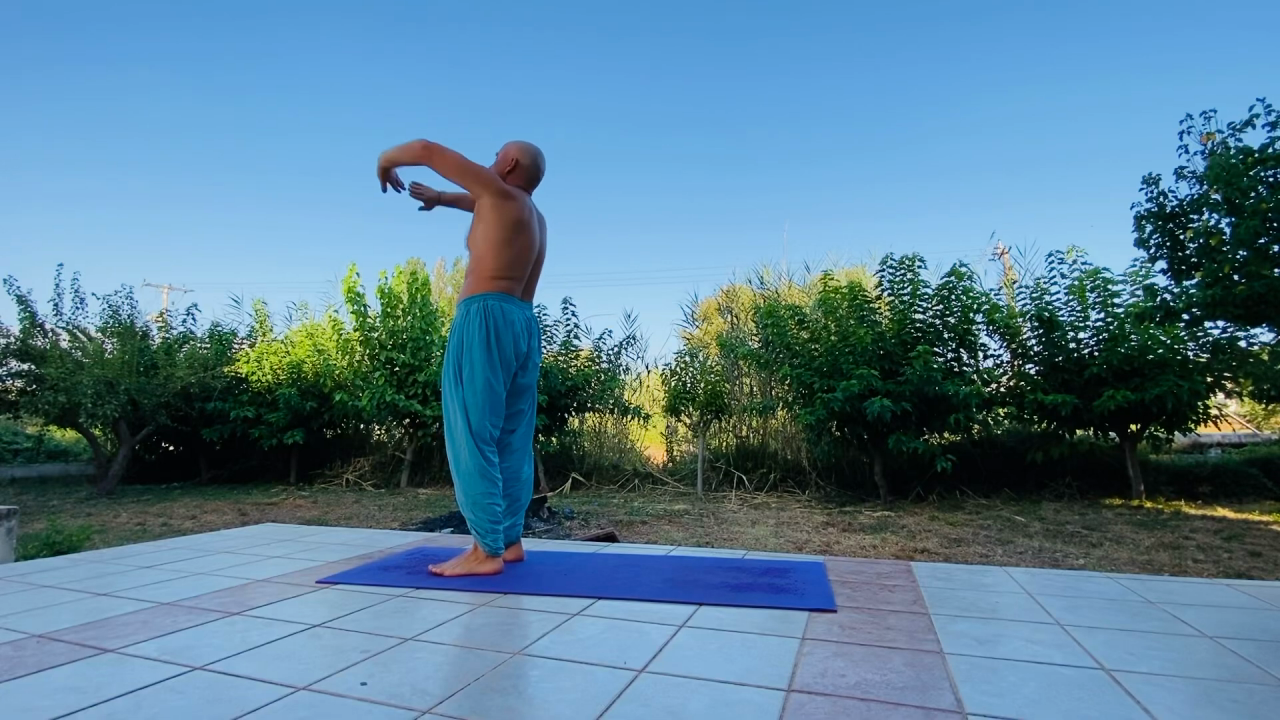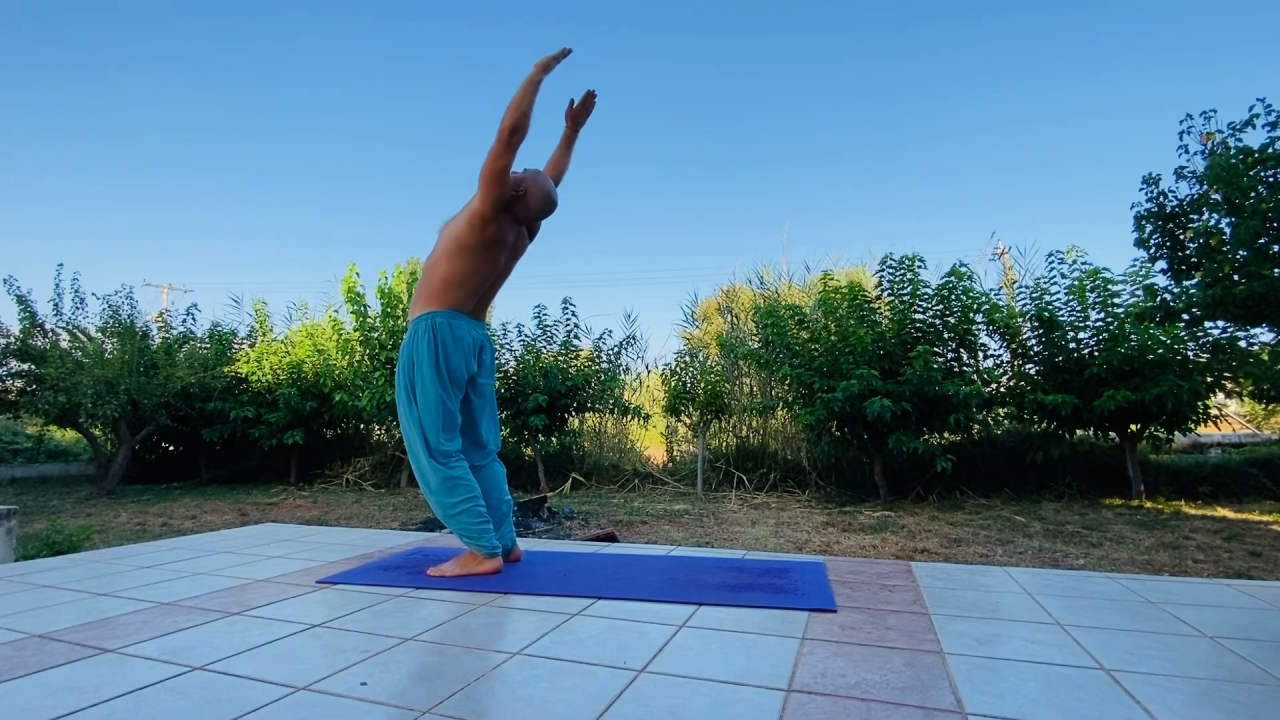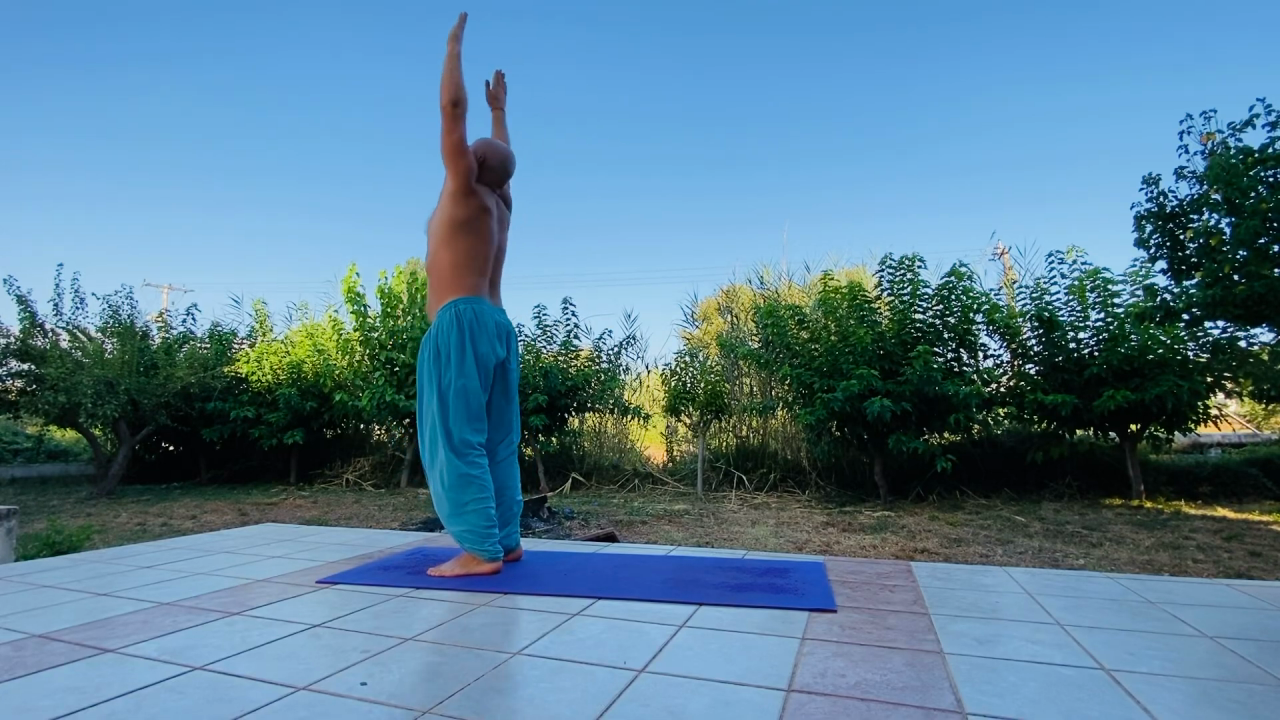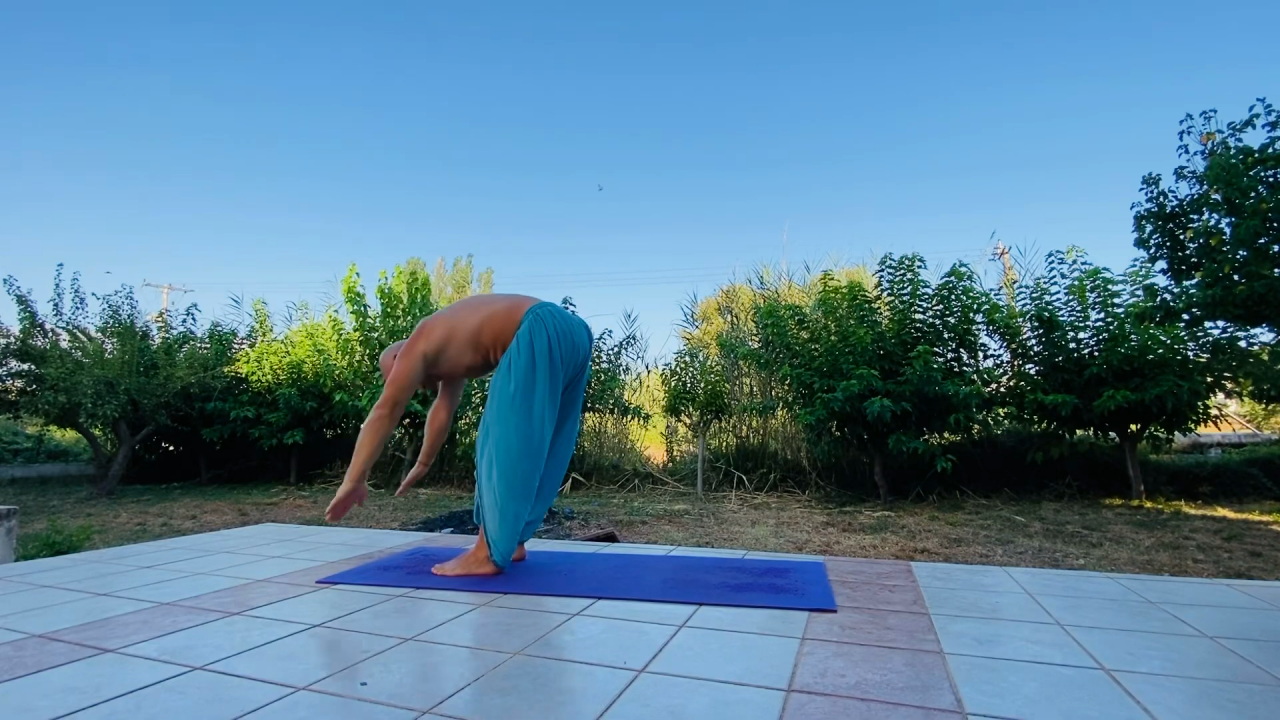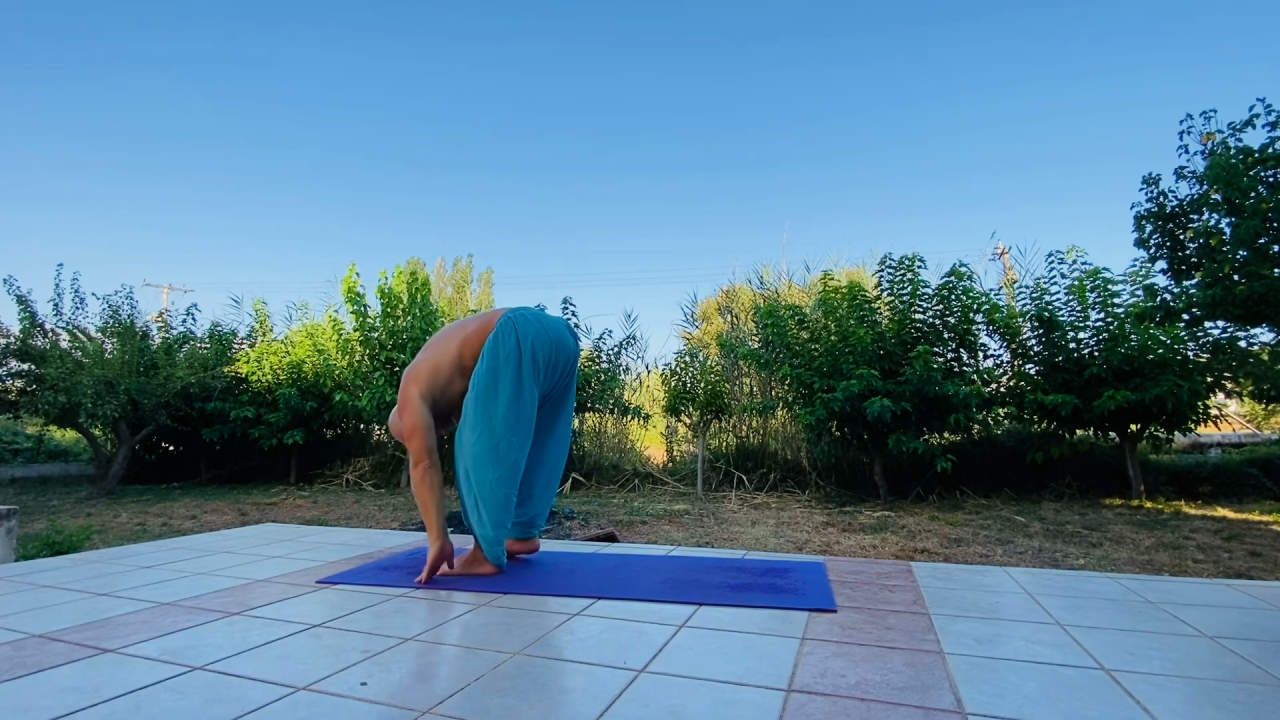
dt=1s
person 1, frame 1
left shoulder: (504, 195)
right shoulder: (533, 214)
left elbow: (428, 150)
left wrist: (388, 162)
right wrist: (439, 198)
left hip: (486, 322)
right hip: (523, 326)
left knee: (474, 437)
right knee: (511, 439)
left ankle: (486, 550)
right ankle: (508, 541)
person 1, frame 2
left shoulder: (490, 215)
right shoulder: (524, 231)
left elbow: (509, 134)
right elbow: (552, 179)
left wrist: (538, 73)
right wrist: (571, 132)
left hip: (436, 336)
right hip: (473, 339)
left knee: (435, 449)
right knee: (477, 448)
left ankle: (482, 550)
right ankle: (503, 541)
person 1, frame 3
left shoulder: (468, 190)
right shoulder: (501, 202)
left elbow: (450, 109)
right elbow: (500, 155)
left wrist: (454, 44)
right wrist: (499, 109)
left hip: (459, 325)
right hip: (496, 326)
left knee: (454, 439)
right knee: (493, 439)
left ankle: (481, 551)
right ankle: (504, 541)
person 1, frame 4
left shoulder: (419, 346)
right shoulder: (448, 351)
left elbow: (384, 412)
right elbow: (442, 411)
left wrist: (352, 482)
right wrist: (422, 463)
left hip: (541, 334)
right hip: (572, 331)
left knee: (505, 445)
right knee: (537, 446)
left ankle: (488, 554)
right ankle: (511, 542)
person 1, frame 5
left shoulder: (414, 391)
right shoulder: (448, 388)
left elbow: (424, 465)
left wrist: (438, 541)
left hip: (518, 340)
right hip: (559, 334)
left knee: (483, 449)
right knee: (534, 448)
left ankle: (487, 554)
right ankle: (523, 535)
